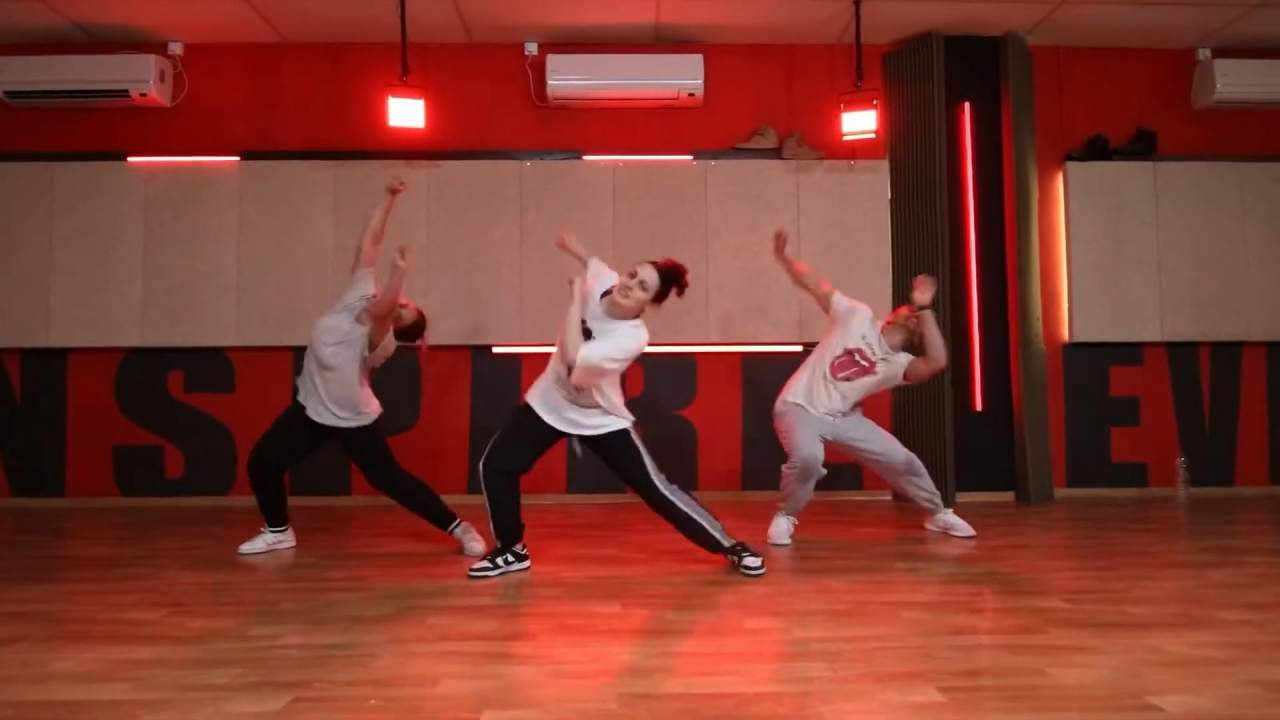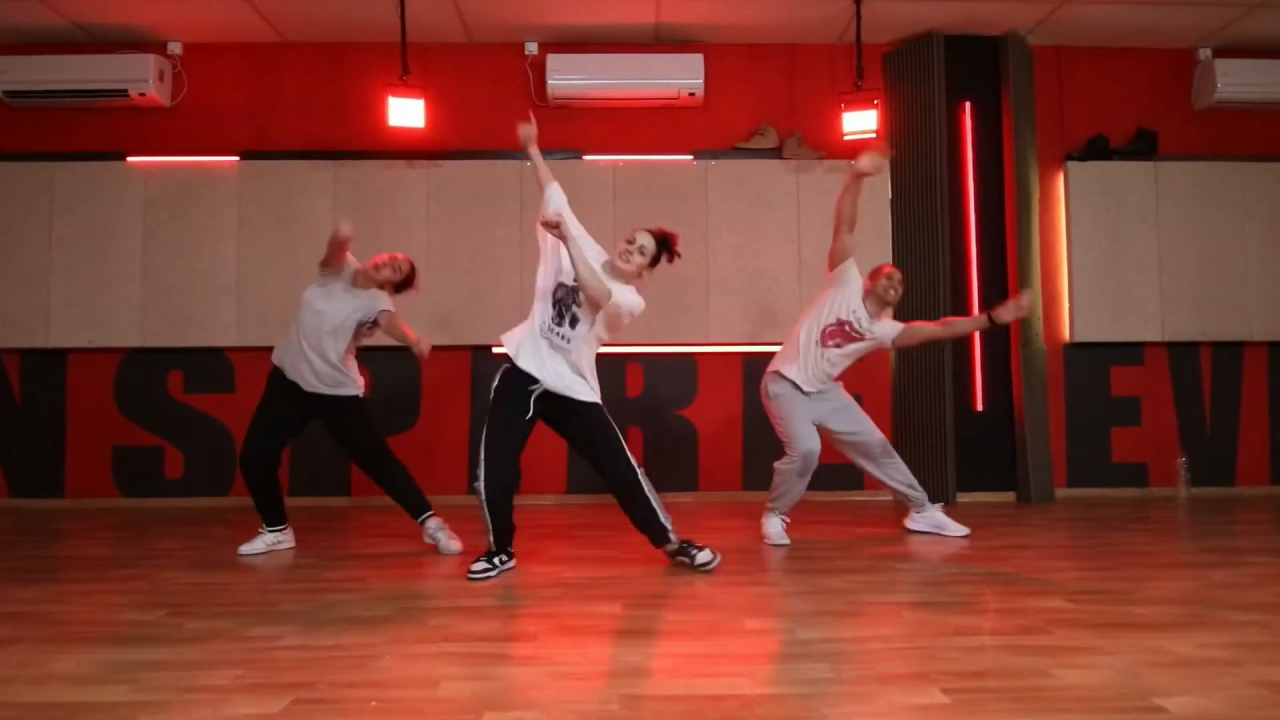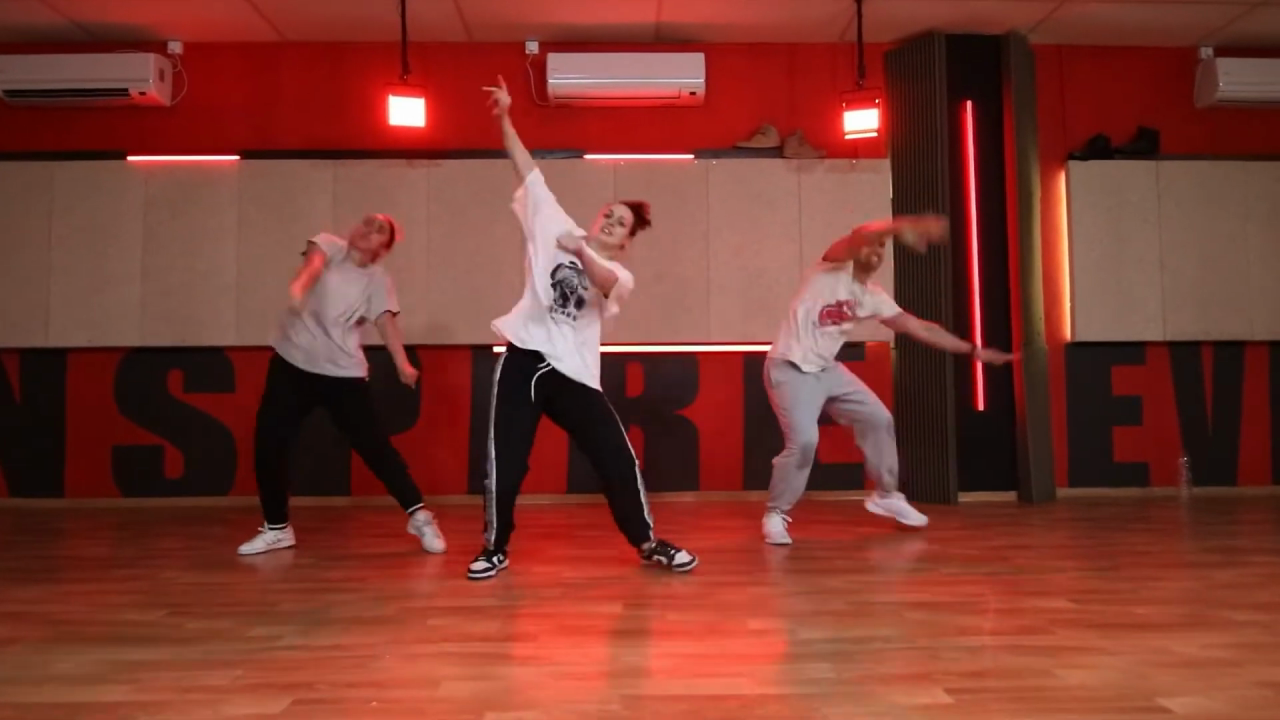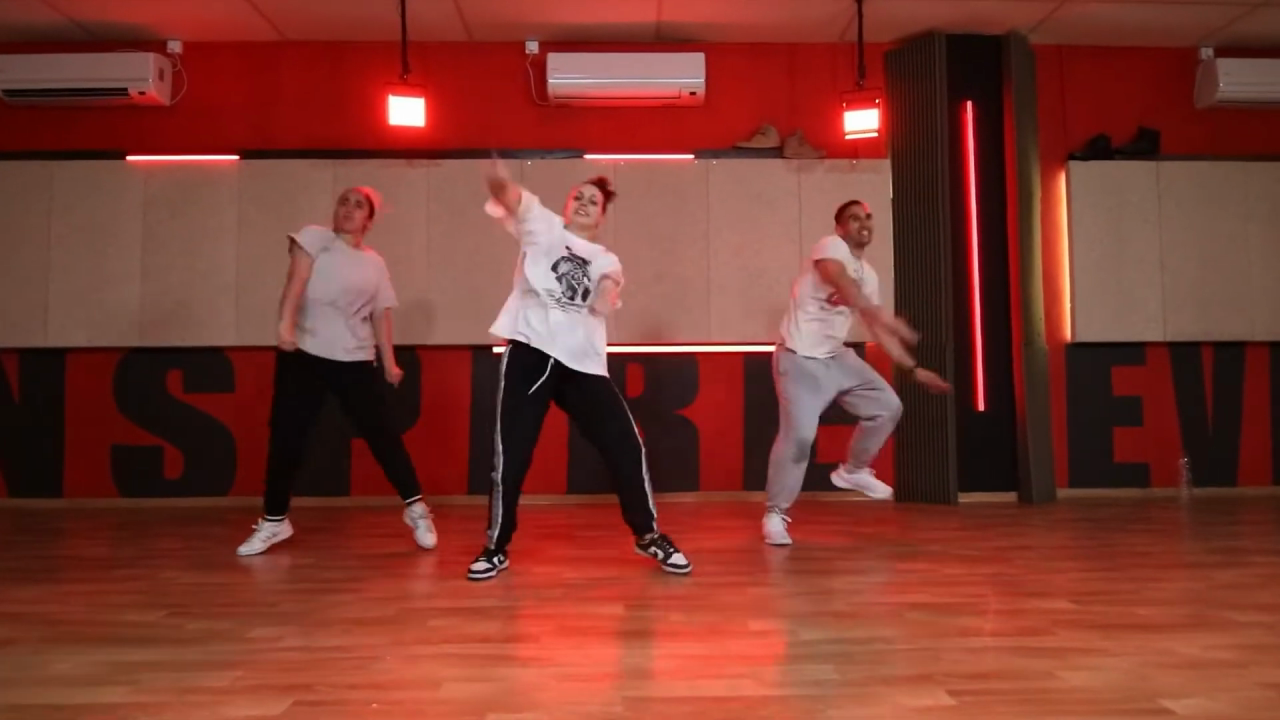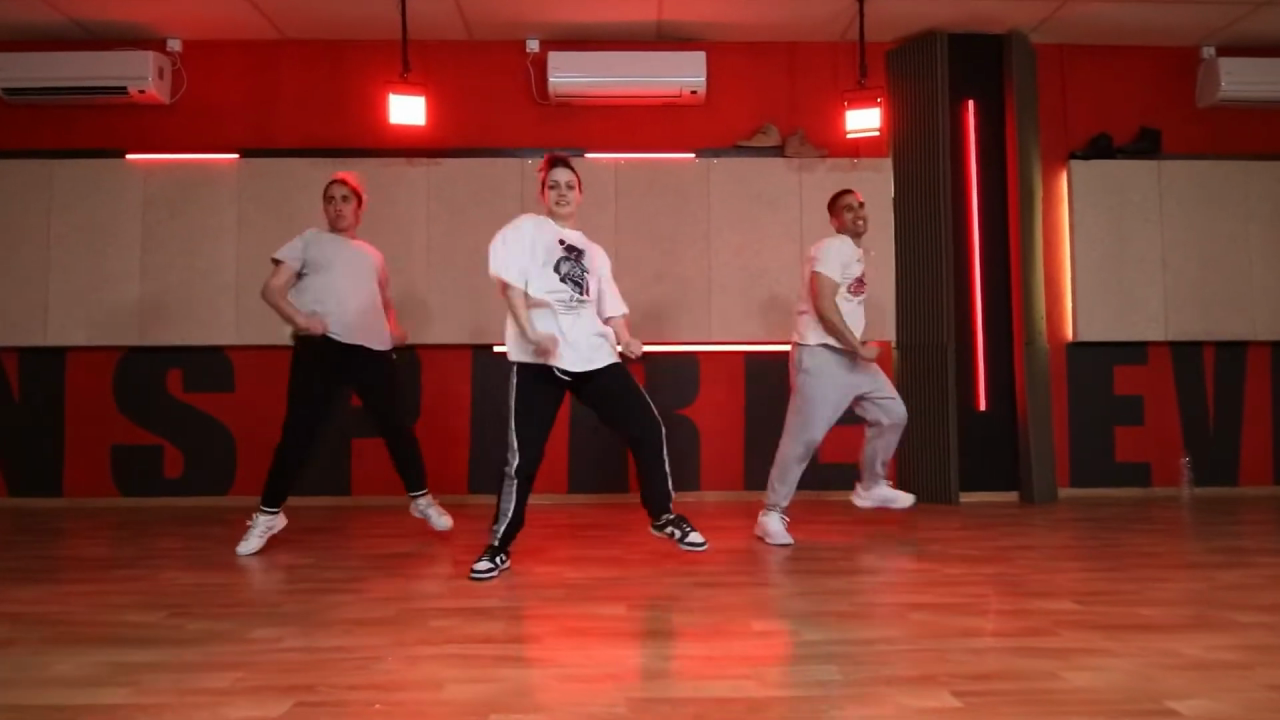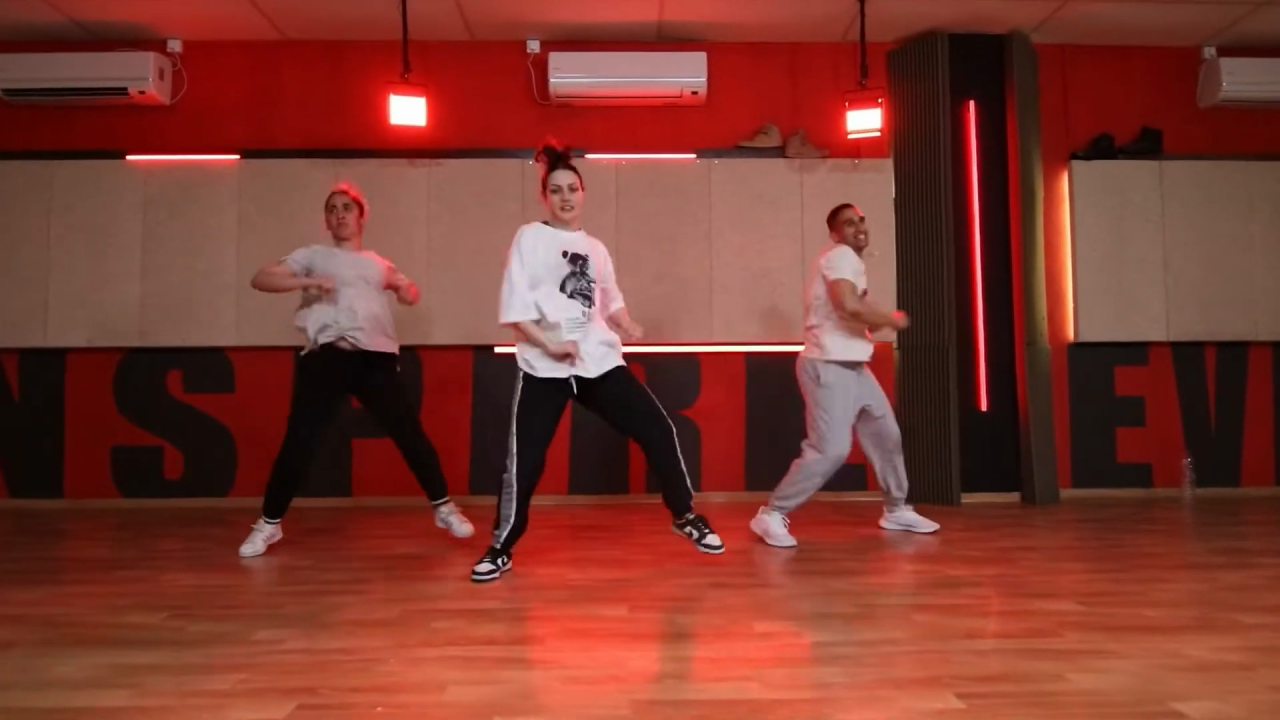
dt=0.1s
person 1, frame 1
left shoulder: (631, 338)
right shoulder: (601, 287)
left elbow: (581, 375)
left wrist: (573, 319)
left hip: (601, 421)
right hip: (548, 404)
left knee: (652, 488)
right knee: (494, 466)
left ankle: (729, 545)
right ankle: (511, 549)
person 1, frame 2
left shoulder: (627, 300)
right shoulder: (586, 251)
left elbow: (596, 294)
right elbow: (555, 197)
left wrist: (567, 240)
right wrist: (532, 146)
left hip: (571, 389)
right hip: (524, 367)
left knee: (621, 471)
right knee: (495, 469)
left ankle: (672, 543)
right ankle: (500, 550)
person 1, frame 3
left shoulder: (620, 278)
right shoulder: (561, 227)
left elbow: (603, 279)
right elbow: (529, 172)
left wrist: (583, 252)
right wrist: (505, 117)
left hip: (573, 375)
right hip: (525, 354)
left knee: (617, 461)
right knee: (505, 457)
left ankle: (646, 542)
right ankle: (495, 548)
person 1, frame 4
left shoulder: (606, 258)
right shoulder: (544, 226)
left elbow: (610, 284)
right elbow: (514, 200)
left wrist: (608, 289)
right wrist: (500, 181)
left hip: (583, 364)
right hip: (529, 351)
left knee: (626, 443)
right knee: (510, 458)
left ankle: (649, 535)
right ankle: (496, 548)
person 1, frame 5
left shoulder: (593, 250)
right shoulder: (527, 228)
left elbow: (610, 308)
right elbow: (505, 275)
left wrist: (626, 337)
right wrist: (530, 328)
left hip: (593, 355)
right hip: (537, 356)
left knee: (646, 426)
right knee: (523, 456)
left ankle: (663, 515)
right ankle: (499, 547)
person 1, frame 6
left shoulder: (596, 250)
right shoulder: (530, 237)
left elbow: (611, 305)
right elbow: (514, 312)
left wrist: (627, 327)
right wrist: (549, 343)
left hip: (599, 360)
right hip: (544, 365)
left knee: (657, 430)
right knee: (524, 461)
left ankle: (684, 513)
right ankle: (501, 548)
person 2, frame 1
left shoulder: (382, 342)
right shoulder: (361, 295)
left elbow: (385, 312)
right elbow: (367, 247)
right wrist: (389, 200)
left hip: (354, 419)
right hip: (310, 408)
left knee: (391, 480)
right knee: (263, 461)
left ankle: (458, 525)
right ankle: (278, 528)
person 2, frame 2
left shoulder: (377, 298)
right shoulder: (342, 269)
left elbow: (391, 322)
right elbow: (336, 252)
left wrist: (415, 340)
right wrist: (341, 237)
left hip: (337, 389)
right hip: (289, 376)
left knee: (377, 458)
right knee: (256, 454)
left ankle: (431, 522)
right ankle: (276, 530)
person 2, frame 3
left shoulder: (379, 281)
right shoulder: (329, 246)
left elbow: (387, 323)
right elbow: (312, 263)
left wrist: (403, 364)
right wrist: (298, 284)
left hip: (343, 373)
right hip: (293, 363)
left knee: (374, 445)
right knee: (270, 447)
left ankle: (419, 516)
right ankle: (277, 528)
person 2, frame 4
left shoulder: (374, 264)
right shoulder: (315, 238)
left elbow: (382, 314)
right elbow: (297, 277)
left wrist: (389, 362)
right wrist: (286, 324)
left hip: (355, 360)
right hip: (302, 354)
left knee: (383, 432)
right knee: (287, 440)
left ankle: (415, 508)
right ankle: (274, 521)
person 2, frame 5
left shoulder: (372, 255)
right shoulder: (309, 242)
left elbow: (384, 300)
right elbow: (271, 288)
left wrist: (393, 325)
right wrist: (298, 316)
left hip: (370, 349)
right hip: (321, 345)
left knee: (396, 424)
right knee: (300, 431)
left ankle: (422, 498)
right ankle: (268, 513)
person 2, frame 6
left shoulder: (379, 263)
right shoulder: (313, 255)
left elbow: (411, 296)
right elbow: (260, 279)
left wrist: (404, 285)
right wrist: (308, 282)
left hip: (376, 357)
right hip: (328, 354)
left knee: (410, 433)
right knee: (300, 441)
left ankle: (443, 507)
right ankle: (268, 524)
person 3, frame 1
left shoulder: (902, 363)
right shoulder: (860, 315)
left elbow: (937, 362)
right elbow: (816, 286)
left wrist: (925, 308)
right wrist: (784, 257)
left hip: (839, 418)
right hip: (797, 411)
left knee: (902, 461)
right knee: (808, 460)
left ankle: (939, 513)
right ankle: (786, 515)
person 3, frame 2
left shoulder: (885, 329)
right shoulder: (848, 282)
left elbow: (940, 328)
right elbow: (844, 227)
left wrist: (993, 317)
right wrist: (857, 174)
left hip: (822, 392)
right hip: (785, 383)
left knee: (875, 446)
right knee: (805, 451)
left ankle: (923, 511)
right ankle: (775, 514)
person 3, frame 3
left shoulder: (874, 297)
right shoulder: (835, 265)
left elbow: (916, 327)
right elbow: (859, 236)
left wrist: (974, 350)
right wrist: (905, 228)
left hip: (824, 368)
right hip: (789, 366)
left knee: (876, 420)
right knee: (804, 441)
left ankle: (885, 495)
right ankle: (775, 514)
person 3, frame 4
left shoulder: (867, 274)
right shoulder: (830, 246)
left elbow: (880, 328)
right elbow: (842, 283)
left wrist: (913, 367)
right wrist: (874, 314)
left hip: (838, 356)
right hip: (800, 356)
left knee: (888, 406)
right knee: (799, 435)
left ankle: (853, 469)
right ankle: (775, 513)
person 3, frame 5
left shoulder: (856, 253)
right shoulder: (833, 245)
right elbow: (822, 303)
left wrist: (861, 346)
right wrist: (857, 342)
left hip: (851, 353)
right hip: (819, 353)
left knee: (893, 414)
right knee: (806, 434)
left ankle: (872, 485)
right ankle: (771, 513)
person 3, frame 6
left shoulder: (852, 262)
right shoulder: (840, 257)
right elbow: (848, 306)
right wrist: (890, 319)
left hip: (853, 365)
right hip: (830, 367)
left knee: (887, 435)
right knee: (830, 450)
left ankle: (896, 508)
right ankle: (772, 515)
